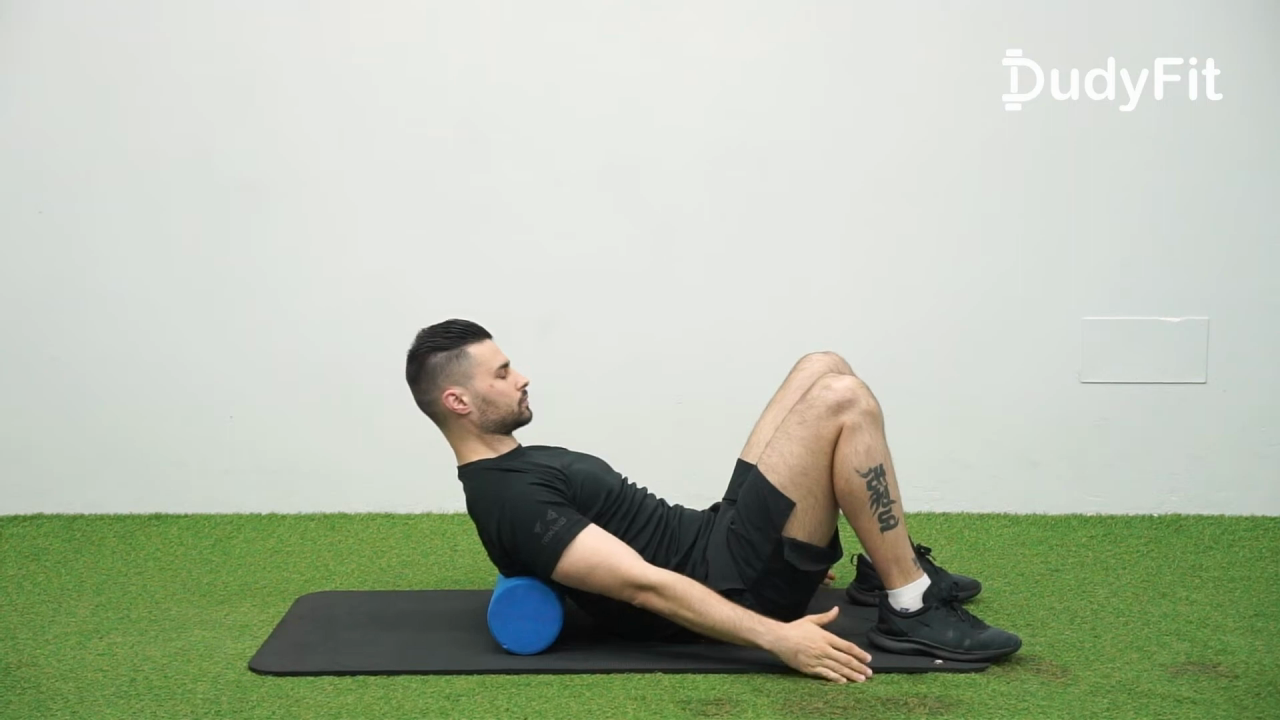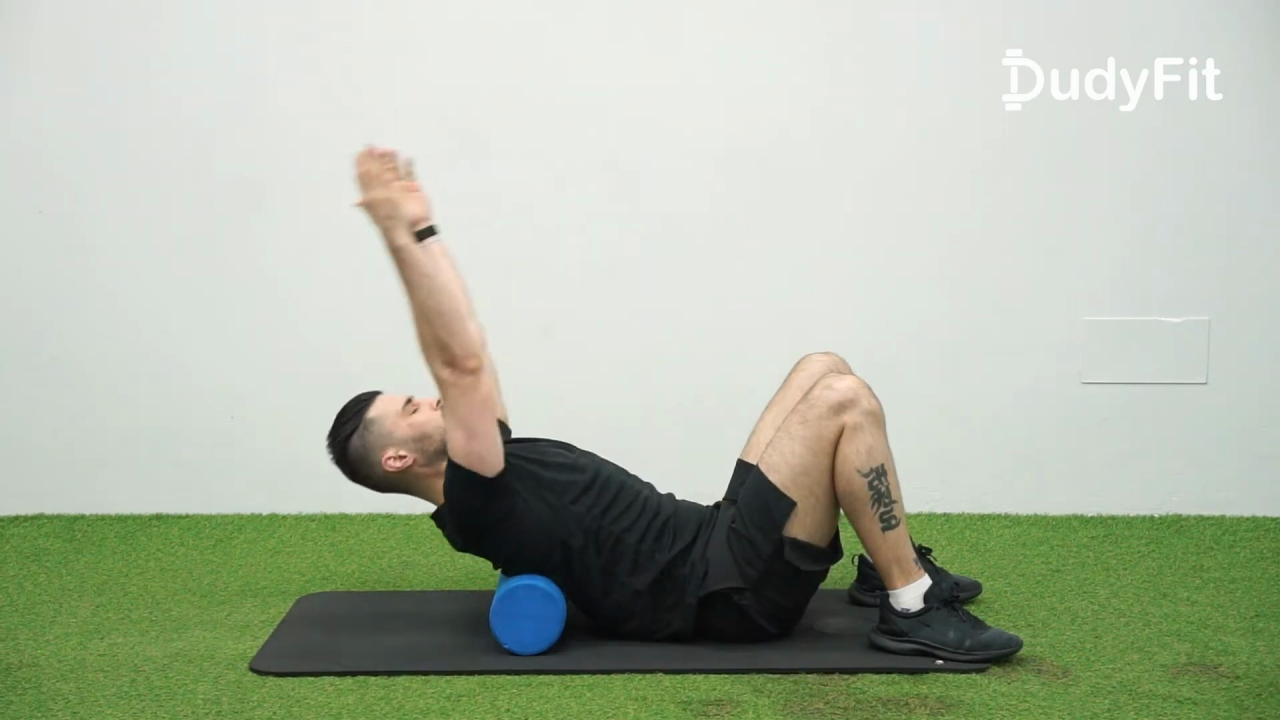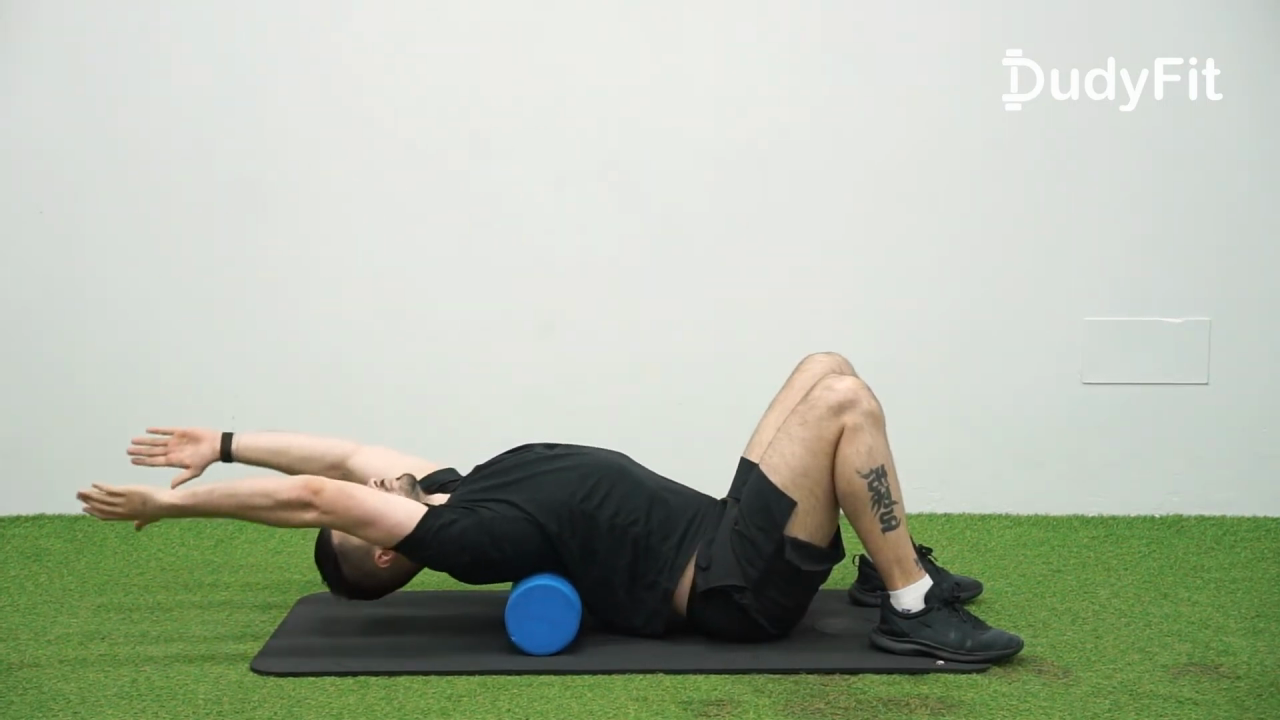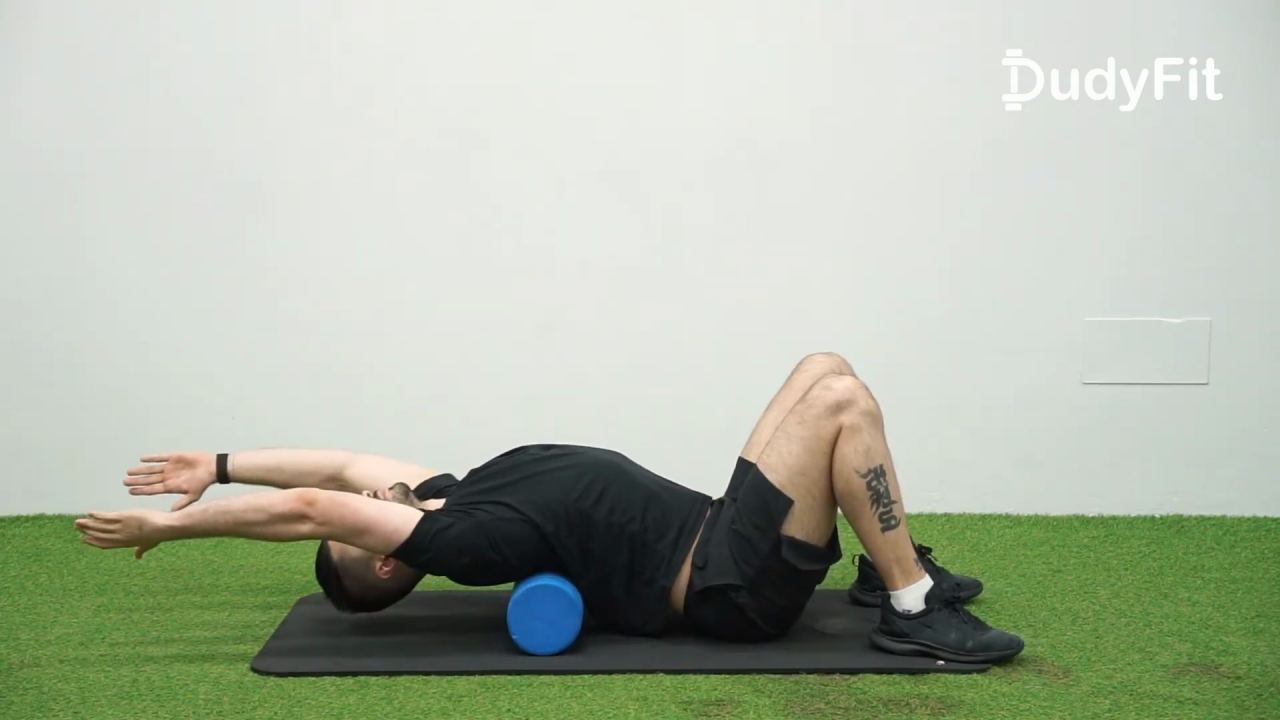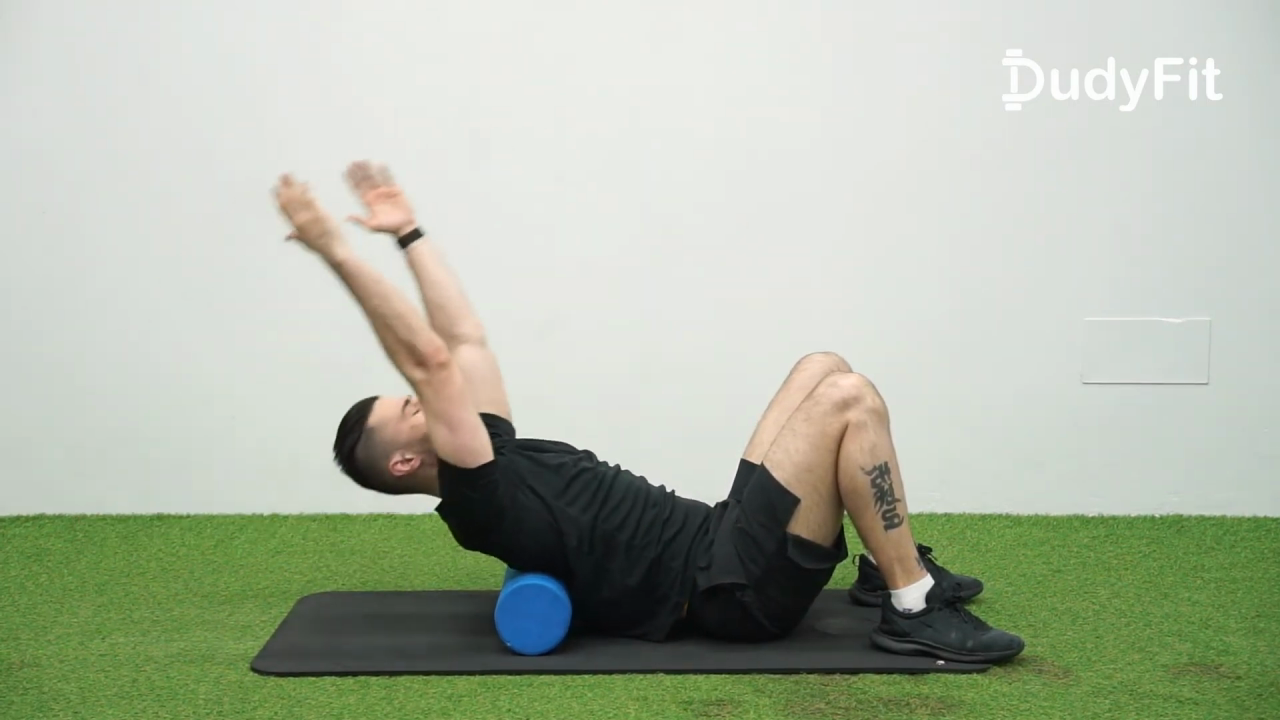
dt=1s
person 1, frame 1
left shoulder: (523, 467)
right shoulder: (508, 499)
right elbow: (644, 585)
right wrist: (778, 637)
left hip: (719, 540)
right hip: (737, 574)
left knee: (824, 371)
right knee: (843, 401)
left ankle: (891, 567)
right ankle: (911, 610)
person 1, frame 2
left shoulder: (496, 467)
right shoulder: (478, 510)
left elbow: (462, 356)
right elbow: (459, 365)
left wrist: (420, 231)
right wrist: (401, 239)
left hip: (723, 549)
right hip: (728, 589)
left knee: (822, 373)
right knee: (843, 400)
left ankle: (887, 570)
right ankle: (912, 613)
person 1, frame 3
left shoulder: (458, 493)
right shoulder: (464, 537)
left elbow: (345, 453)
right elbow: (317, 494)
left wrist: (221, 443)
right wrist: (169, 505)
left hip: (726, 542)
right hip: (735, 584)
left knee: (828, 371)
right knee: (845, 402)
left ankle: (894, 571)
right ankle: (913, 610)
person 1, frame 4
left shoulder: (453, 500)
right shoulder: (459, 543)
left elbow: (344, 466)
right elbow: (316, 504)
left wrist: (218, 465)
right wrist: (172, 523)
left hip: (722, 538)
right hip: (733, 582)
left knee: (826, 370)
right knee: (841, 402)
left ankle: (892, 569)
right ankle: (912, 610)
person 1, frame 5
left shoulder: (486, 461)
right shoulder: (482, 499)
left elbow: (463, 343)
right elbow: (429, 360)
left wrist: (405, 233)
right wrist: (334, 252)
left hip: (713, 553)
right hip: (732, 590)
left knee: (824, 371)
right knee: (849, 398)
left ankle: (891, 571)
right ankle: (915, 610)
